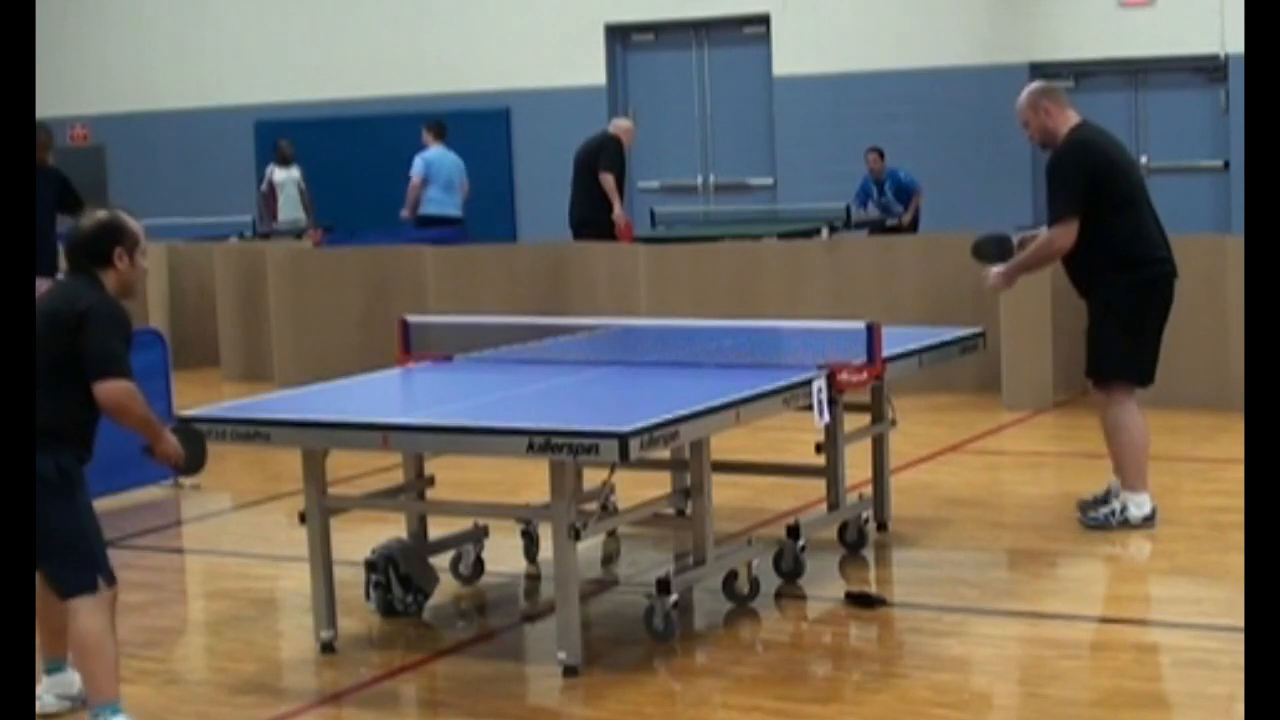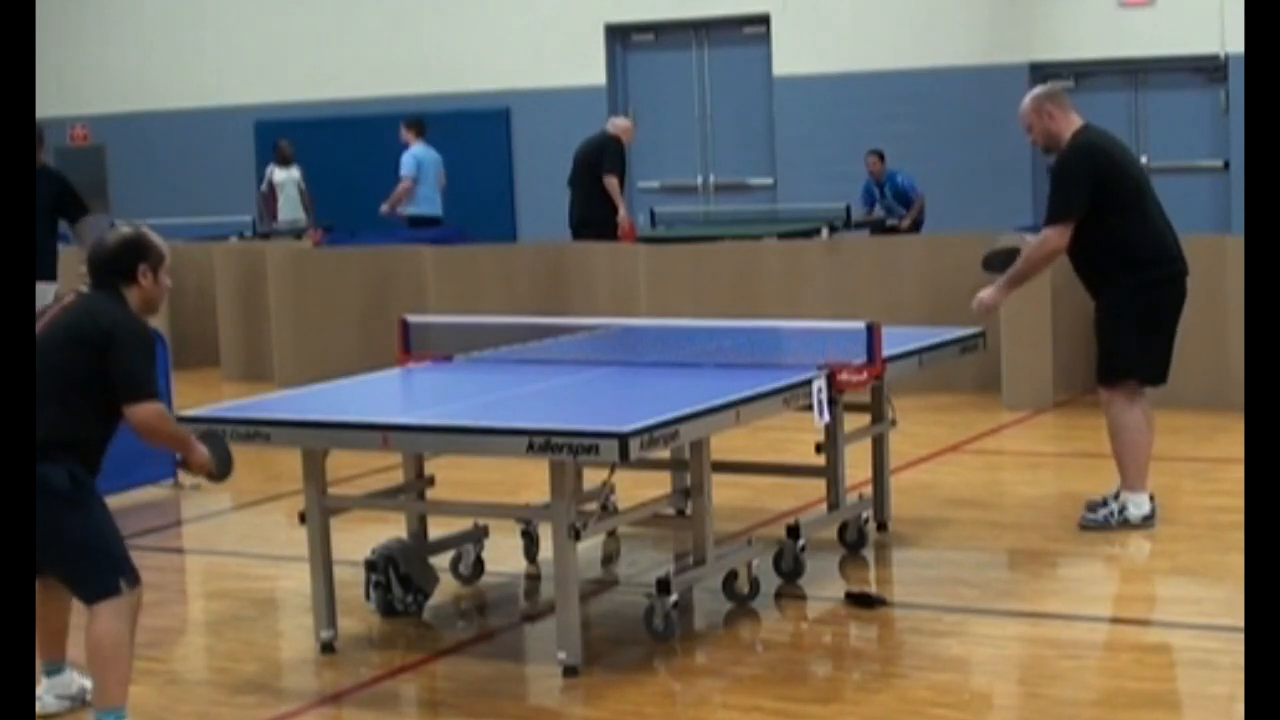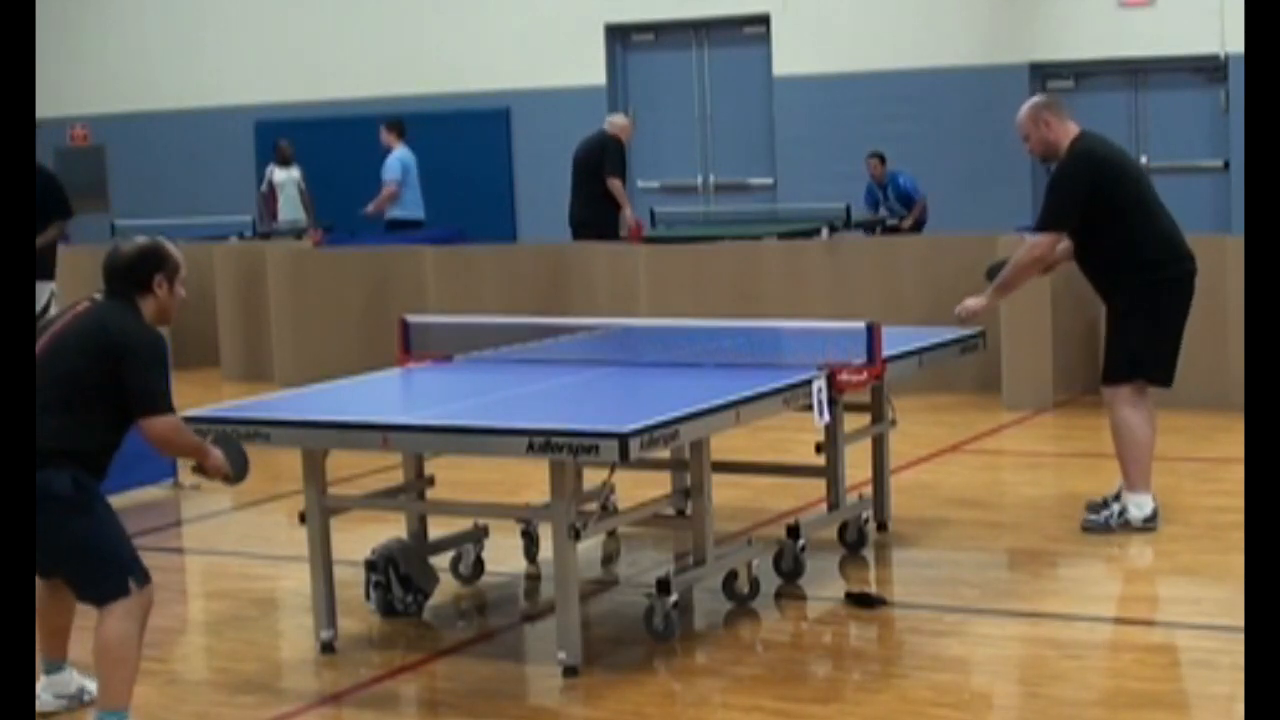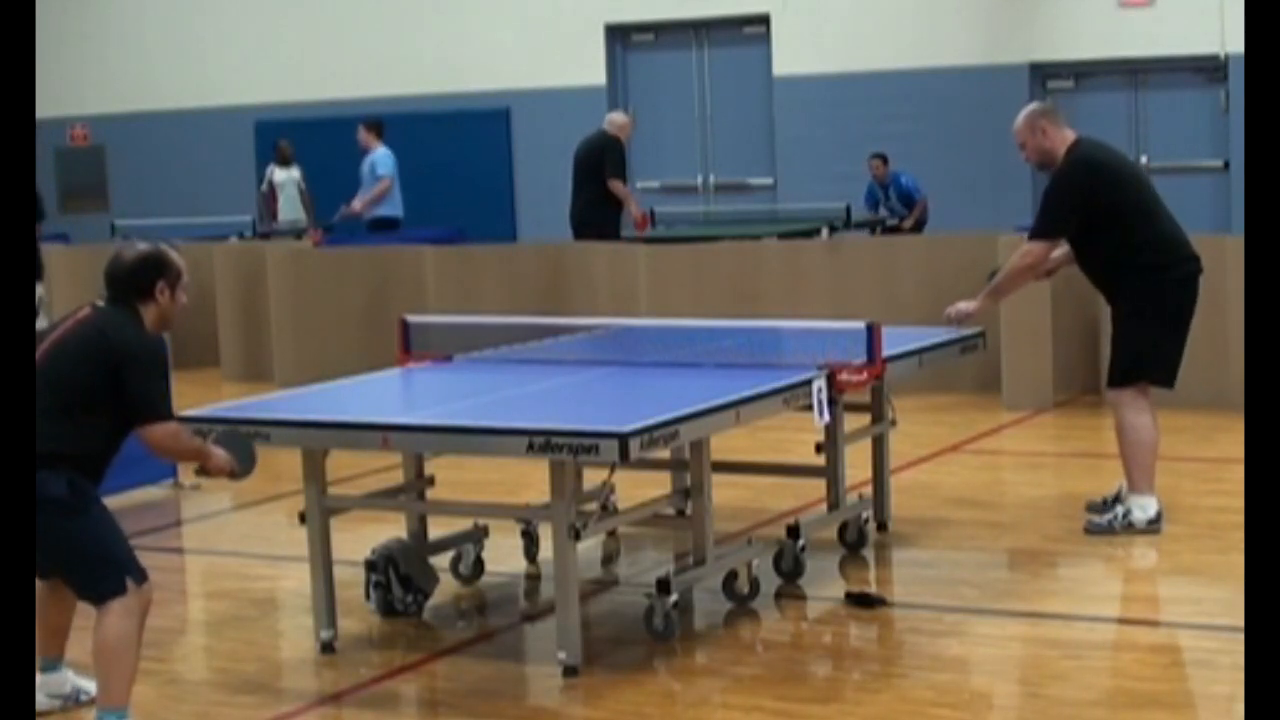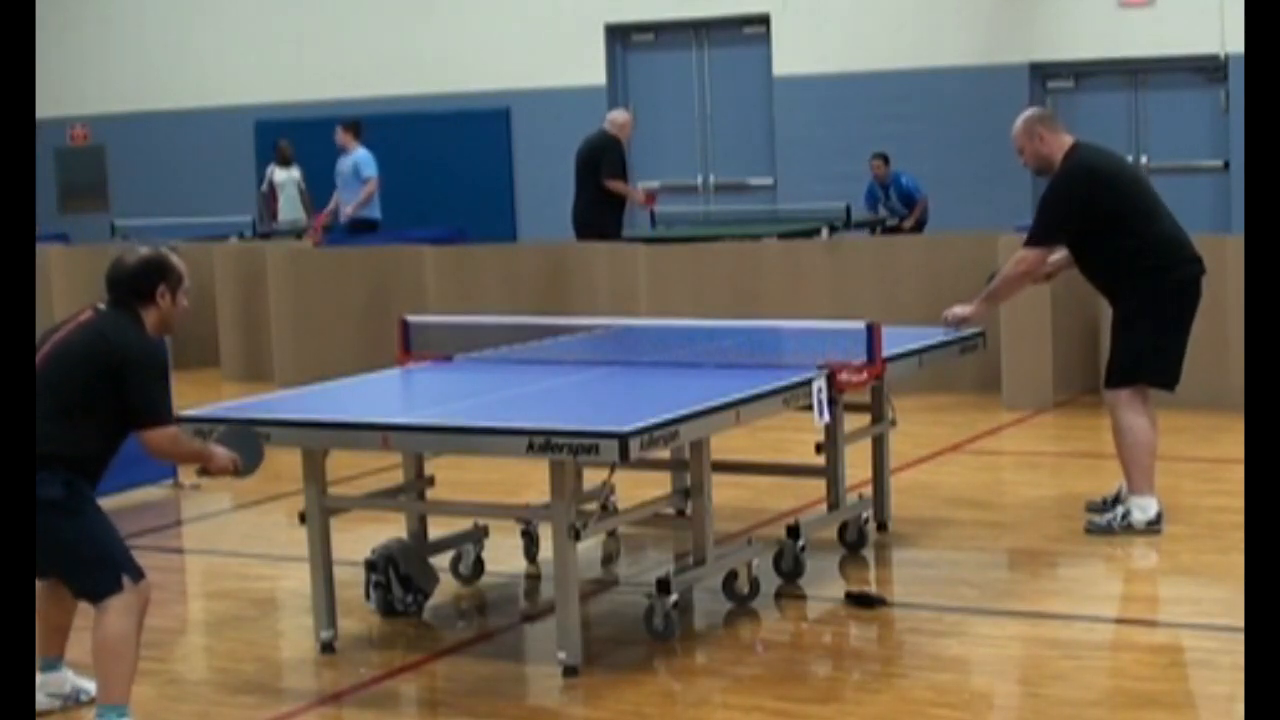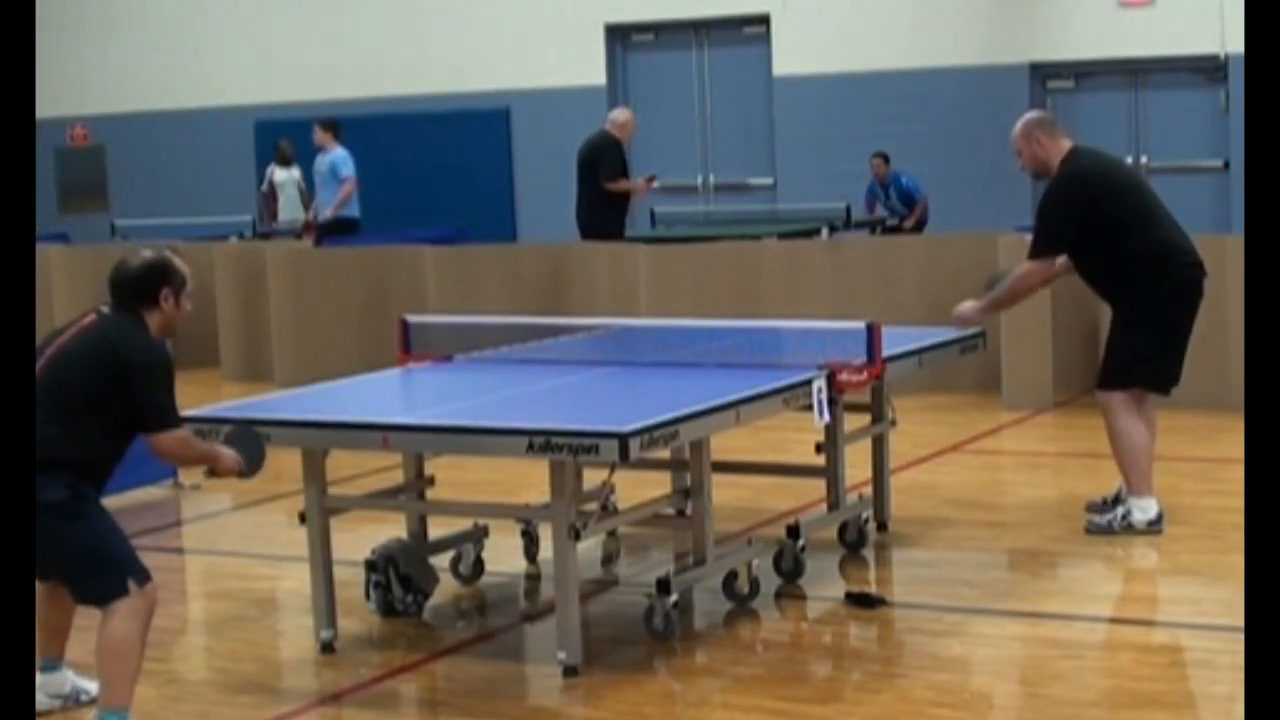
dt=0.7s
person 1, frame 1
left shoulder: (58, 299)
right shoulder: (101, 310)
right elbow: (113, 393)
right wrist: (159, 436)
left hip: (44, 456)
right hip: (46, 461)
left knee: (58, 568)
right knee: (90, 588)
person 1, frame 2
left shoulder: (71, 311)
right shoulder: (125, 328)
right elbow: (144, 415)
right wrist: (189, 447)
left hip: (46, 465)
right hip: (49, 472)
left knee: (56, 570)
right knee: (115, 592)
person 1, frame 3
left shoulder: (84, 316)
right shoulder: (137, 337)
right elbow: (159, 426)
right wrist: (205, 453)
left hip: (46, 470)
right hip: (50, 478)
left knee: (62, 569)
right knee: (127, 593)
person 1, frame 4
left shoulder: (86, 323)
right shoulder: (138, 343)
right elbow: (160, 435)
right wrist: (207, 454)
left hip: (45, 474)
right hip: (48, 482)
left knee: (64, 568)
right knee: (125, 593)
person 1, frame 5
left shoulder: (89, 326)
right shoulder: (138, 346)
right elbow: (159, 438)
right wrist: (208, 454)
left hip: (45, 477)
right hip: (46, 484)
left knee: (65, 568)
right knee: (124, 590)
left ankle: (52, 681)
person 1, frame 6
left shoulder: (91, 329)
right shoulder: (143, 350)
right elbow: (169, 443)
right wrist: (216, 456)
left hip: (46, 479)
right hip: (49, 488)
left knee: (62, 569)
right knee: (131, 594)
person 2, frame 1
left shoulder: (1069, 156)
right shoulder: (1095, 142)
left elbow: (1063, 239)
left wrist: (1010, 271)
right wrist: (1036, 240)
left hip: (1127, 284)
right hip: (1141, 277)
left knee: (1116, 389)
right knee: (1112, 387)
left ankle: (1137, 503)
right ankle: (1125, 488)
person 2, frame 2
left shoulder: (1076, 158)
right shoulder: (1096, 146)
left elbow: (1055, 240)
left wrist: (1002, 287)
right wrist: (1035, 251)
left hip: (1138, 285)
right hip: (1151, 279)
left knee: (1119, 390)
right knee: (1129, 389)
left ankle: (1136, 504)
right ankle: (1133, 492)
person 2, frame 3
left shoulder: (1077, 166)
right shoulder: (1093, 155)
left elbow: (1039, 248)
left wrist: (988, 297)
right wrist: (1055, 258)
left hip: (1150, 285)
right hip: (1155, 280)
left knee: (1122, 390)
right knee: (1132, 389)
left ankle: (1139, 506)
right ankle: (1135, 492)
person 2, frame 4
left shoulder: (1074, 173)
right shoulder: (1090, 161)
left elbow: (1031, 256)
left wrist: (980, 302)
right wrist: (1056, 262)
left hip: (1155, 285)
right hip: (1160, 281)
left knee: (1127, 392)
right knee: (1132, 390)
left ankle: (1143, 507)
right ankle: (1136, 491)
person 2, frame 5
left shoulder: (1072, 179)
right shoulder: (1089, 165)
left elbow: (1026, 262)
left wrist: (977, 307)
right wrist: (1054, 265)
left hip: (1158, 286)
right hip: (1165, 280)
left knee: (1124, 394)
right knee: (1133, 391)
left ankle: (1143, 508)
right ankle: (1136, 492)
person 2, frame 6
left shoulder: (1067, 186)
right shoulder: (1090, 169)
left elbow: (1033, 274)
left wrist: (982, 309)
right wrist: (1056, 270)
left hip: (1156, 290)
right hip: (1170, 282)
left knee: (1117, 395)
right knee: (1135, 392)
left ankle: (1143, 509)
right ankle: (1135, 492)
